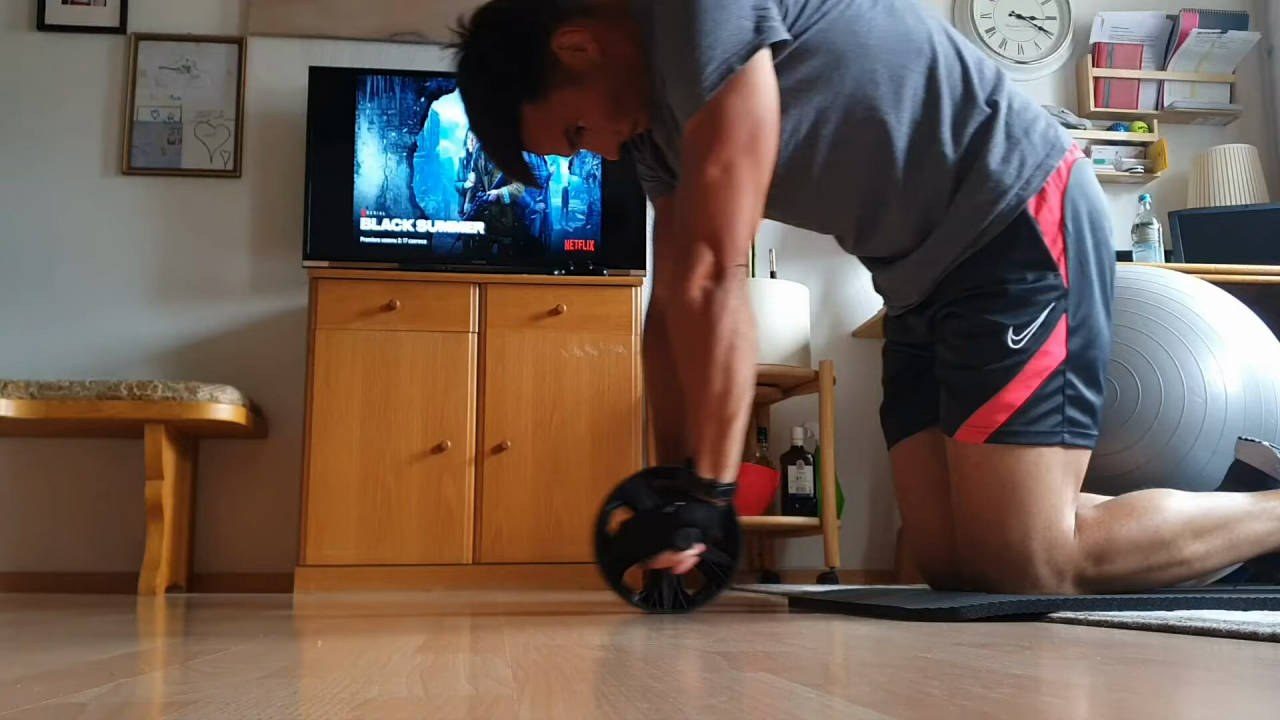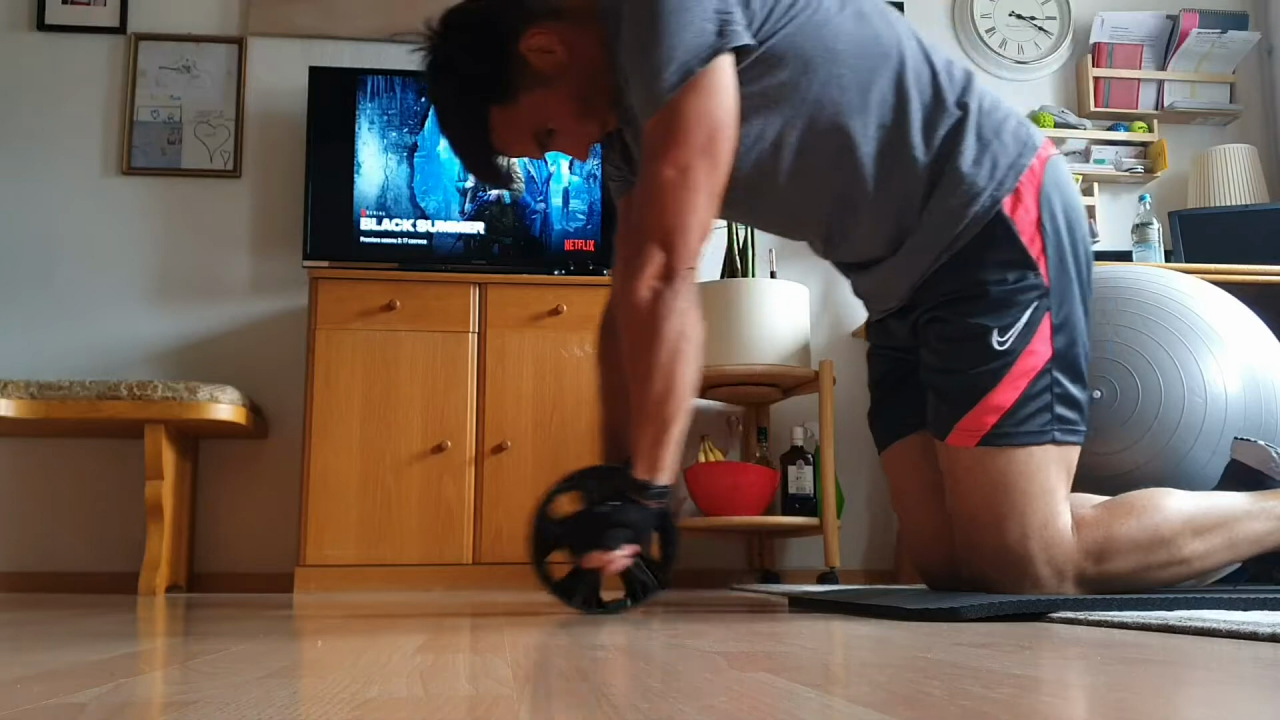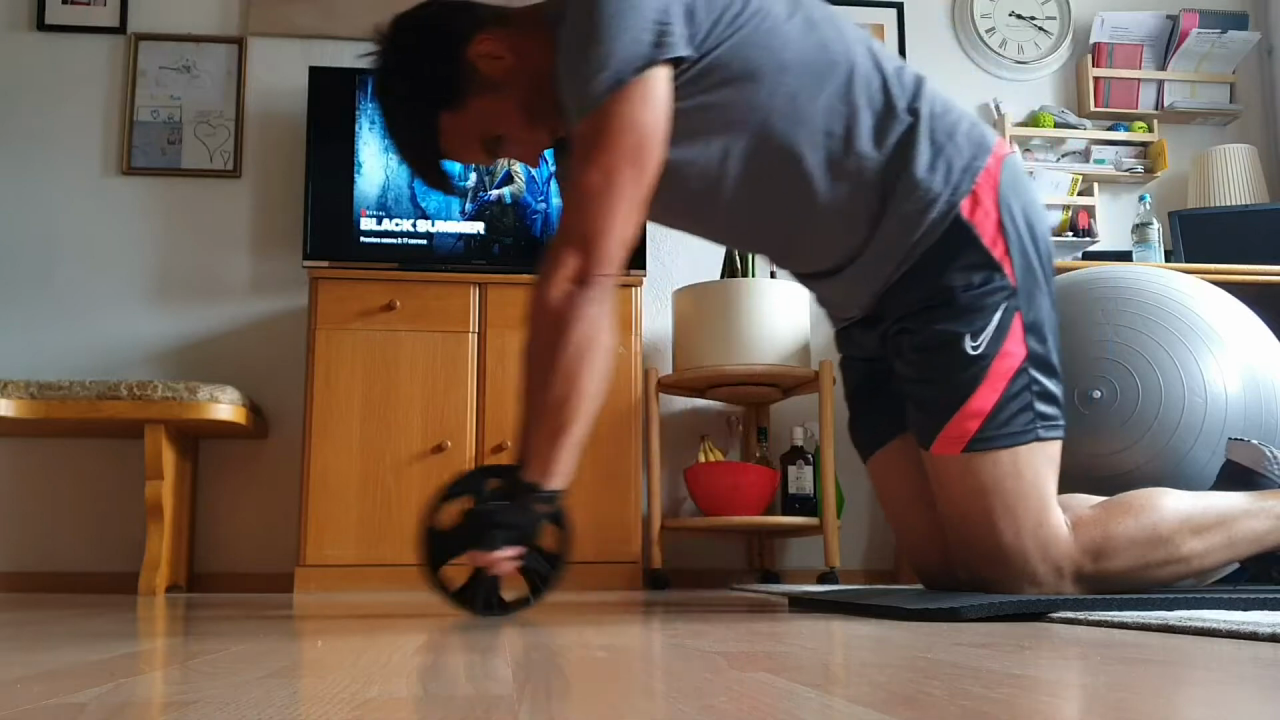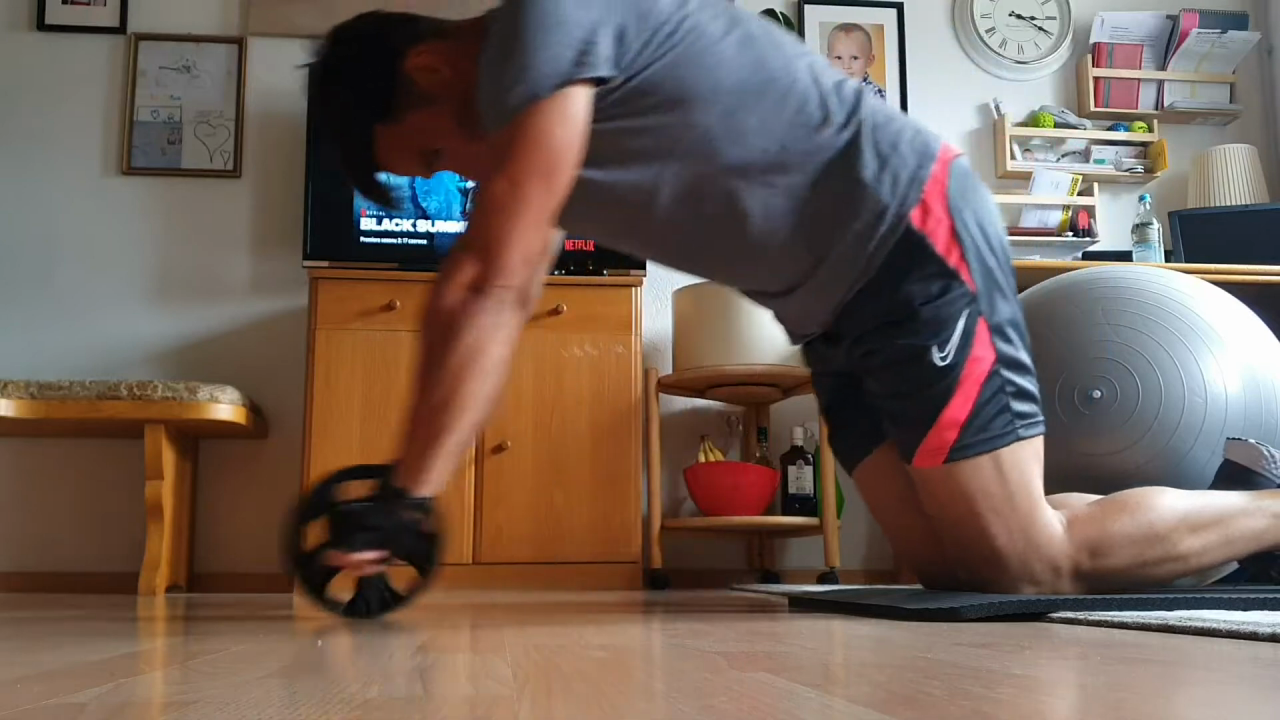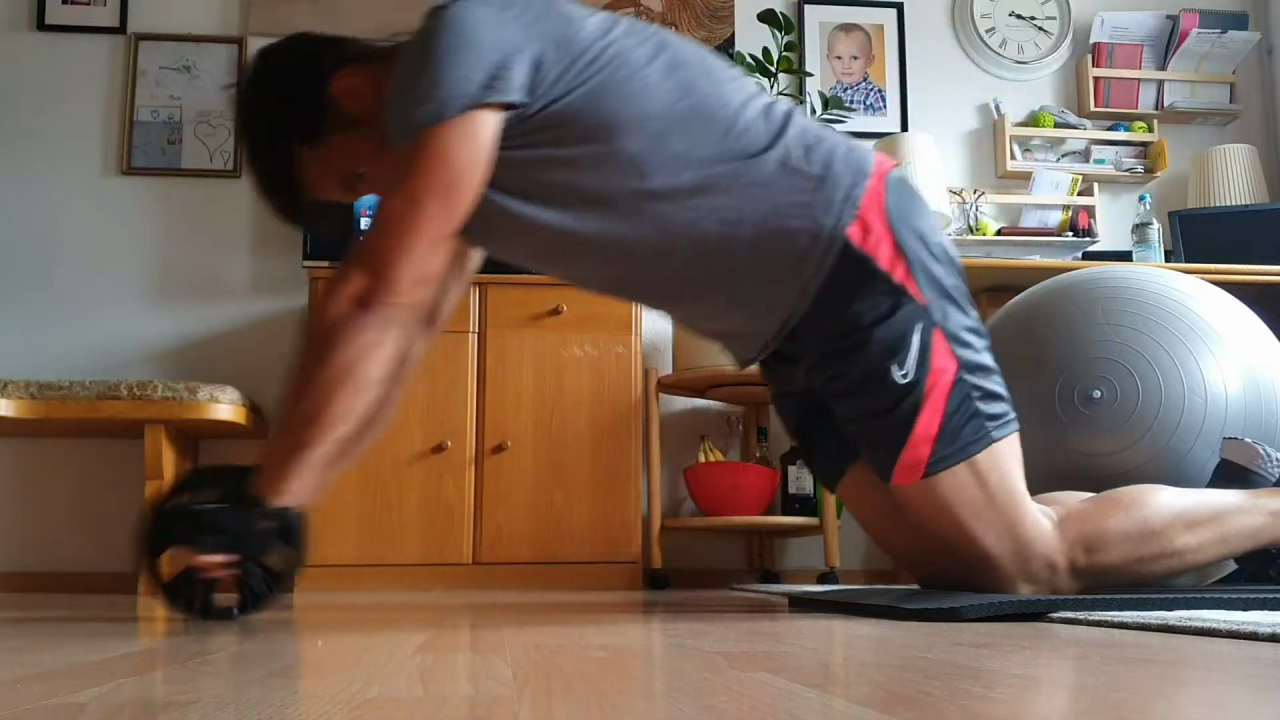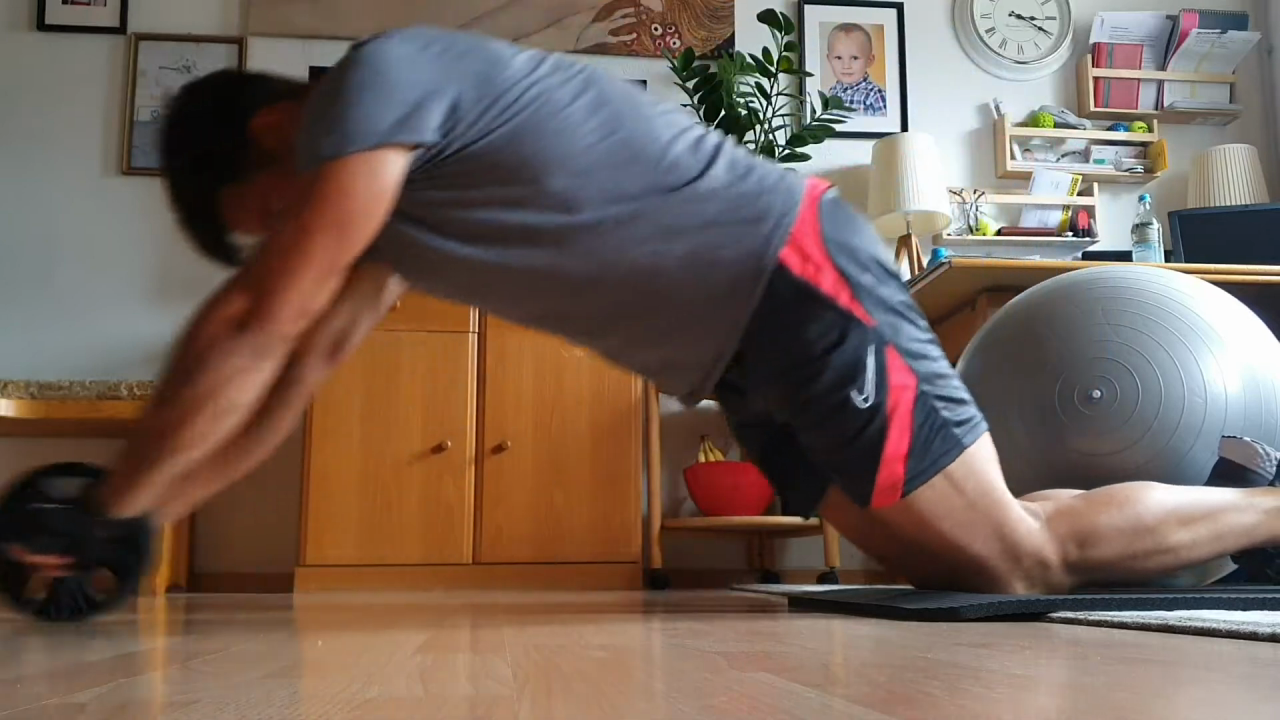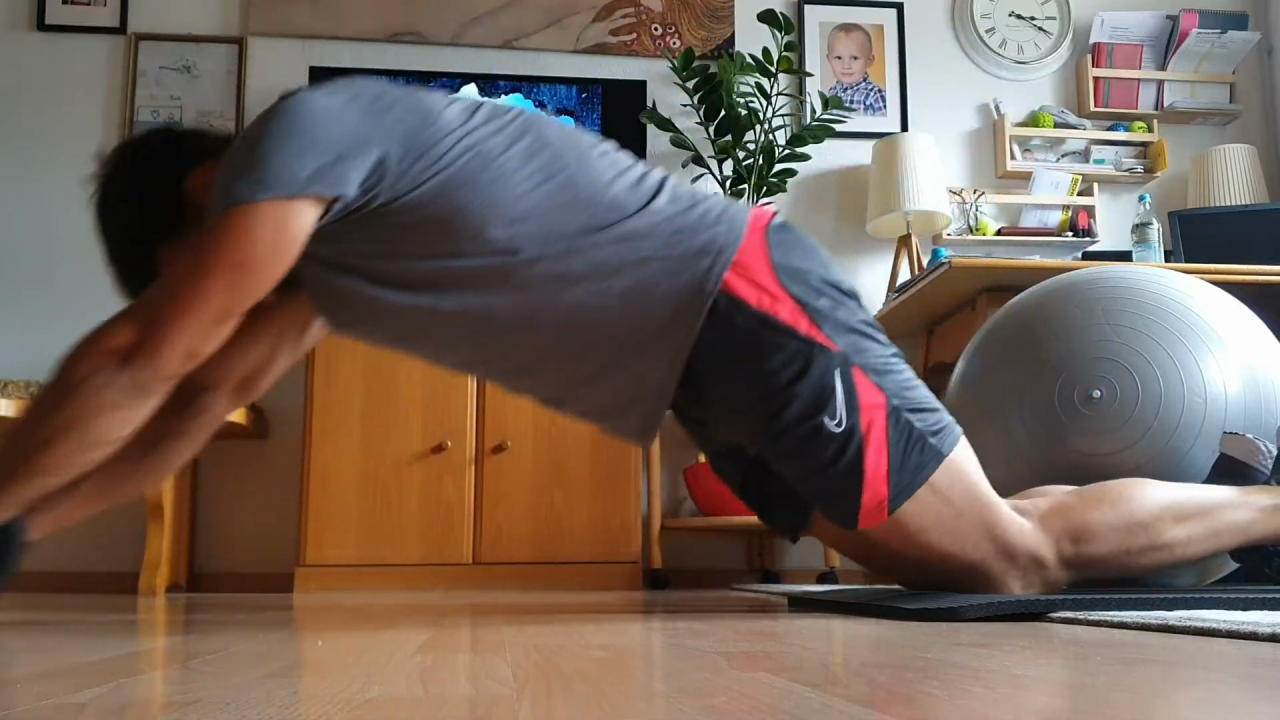
dt=0.2s
person 1, frame 1
right shoulder: (660, 119)
left elbow: (714, 272)
right elbow: (674, 304)
left hip: (1022, 223)
right hip: (929, 274)
left knee: (1026, 567)
right knee: (949, 563)
person 1, frame 2
right shoulder: (632, 108)
left elbow: (665, 275)
right elbow: (636, 299)
left hip: (1000, 222)
right hip: (911, 278)
left knee: (1028, 567)
right knee: (950, 562)
person 1, frame 3
right shoulder: (589, 98)
left elbow: (580, 276)
right elbow: (581, 302)
left wrist: (528, 499)
right wrist: (527, 496)
left hip: (959, 223)
right hip: (878, 285)
left knee: (1029, 566)
right knee: (949, 562)
person 1, frame 4
right shoulder: (528, 120)
left elbow: (480, 285)
right elbow: (498, 314)
left wrist: (401, 504)
right wrist: (401, 500)
left hip: (911, 236)
right hip: (842, 298)
left knee: (1027, 565)
right knee: (955, 562)
person 1, frame 5
right shoulder: (461, 157)
left elbow: (372, 303)
right elbow: (401, 337)
left wrist: (262, 507)
right wrist: (274, 504)
left hip: (858, 258)
right hip: (799, 320)
left knee: (1027, 562)
right knee: (954, 564)
person 1, frame 6
left shoulder: (383, 81)
right shoulder: (376, 193)
left elbow: (249, 321)
right elbow: (292, 372)
left wrist: (111, 510)
right wrist: (135, 509)
left hip: (801, 277)
right hip: (752, 329)
left knee: (1015, 556)
right knee: (946, 562)
person 1, frame 7
left shoulder: (313, 131)
right shoulder: (318, 244)
left elbow: (139, 355)
right elbow: (202, 401)
left hip: (747, 302)
right hip: (718, 347)
left knee: (1014, 554)
right knee: (979, 552)
